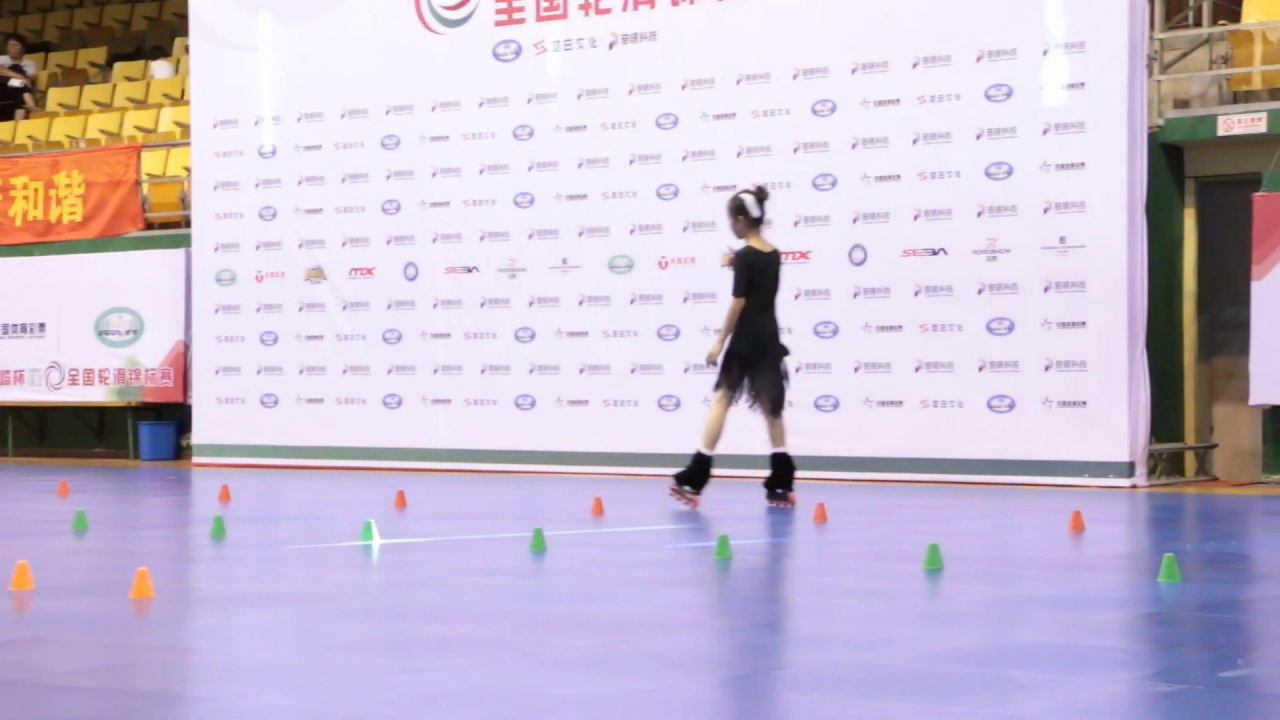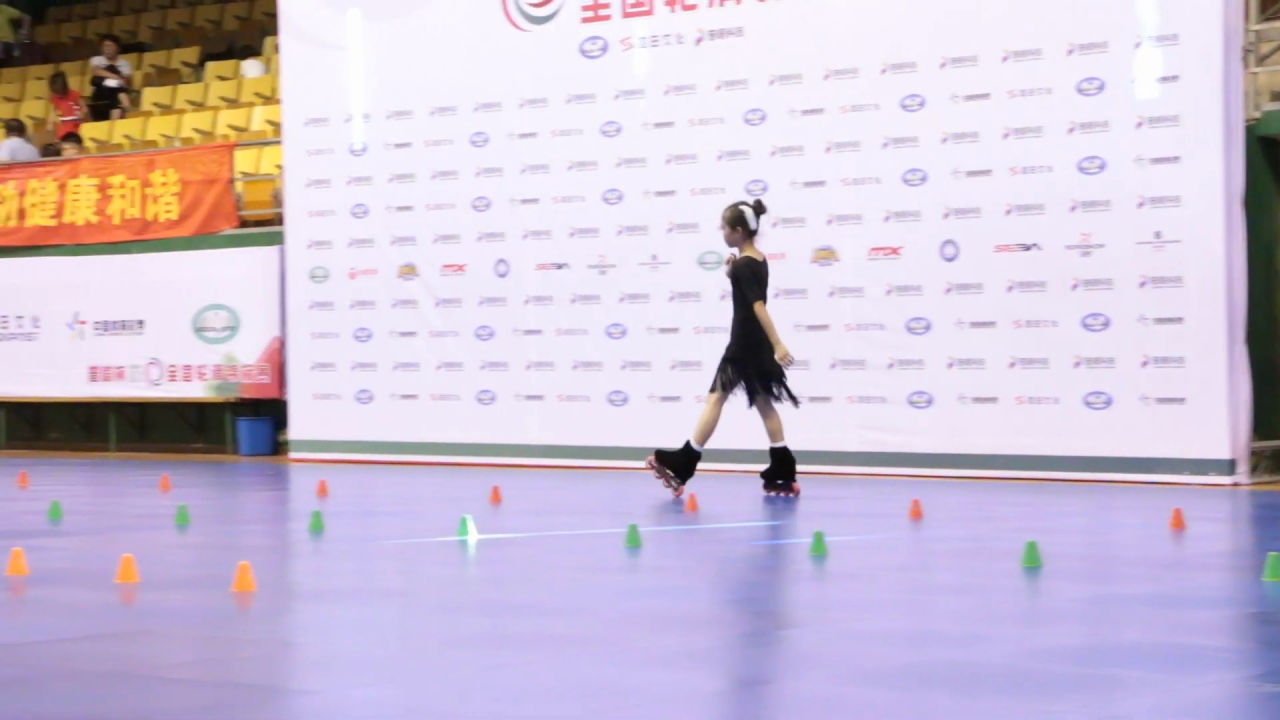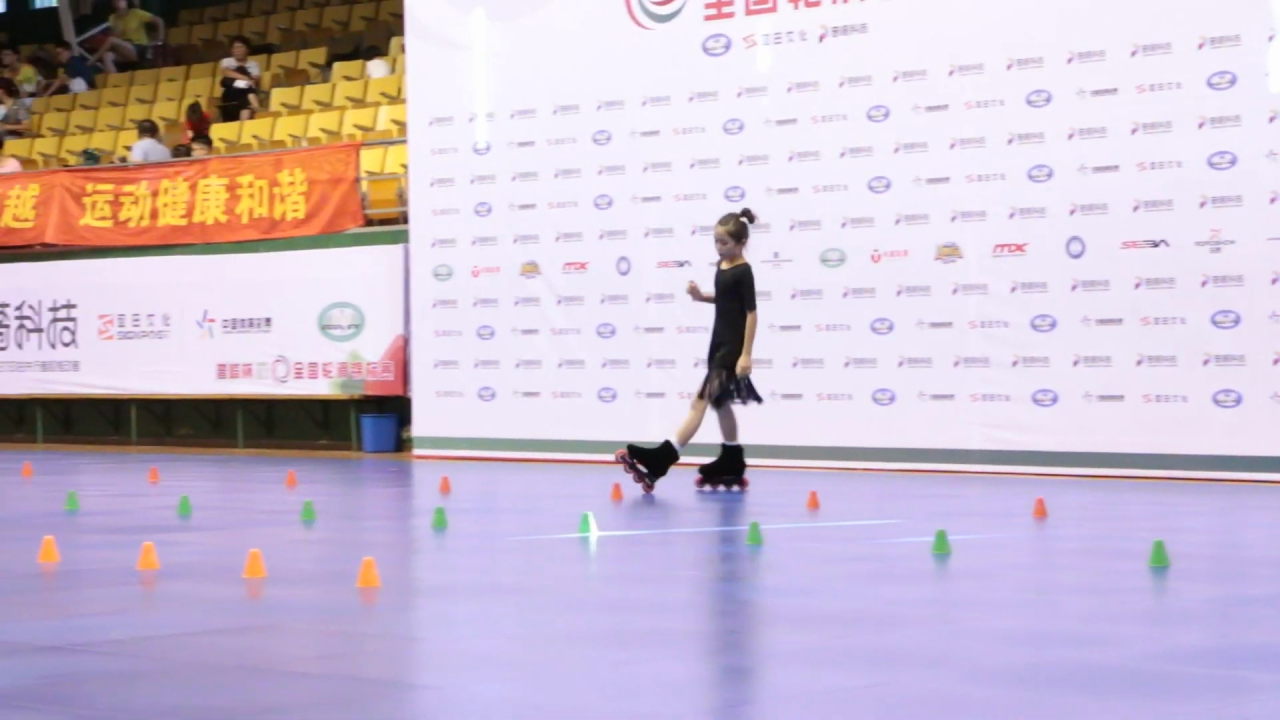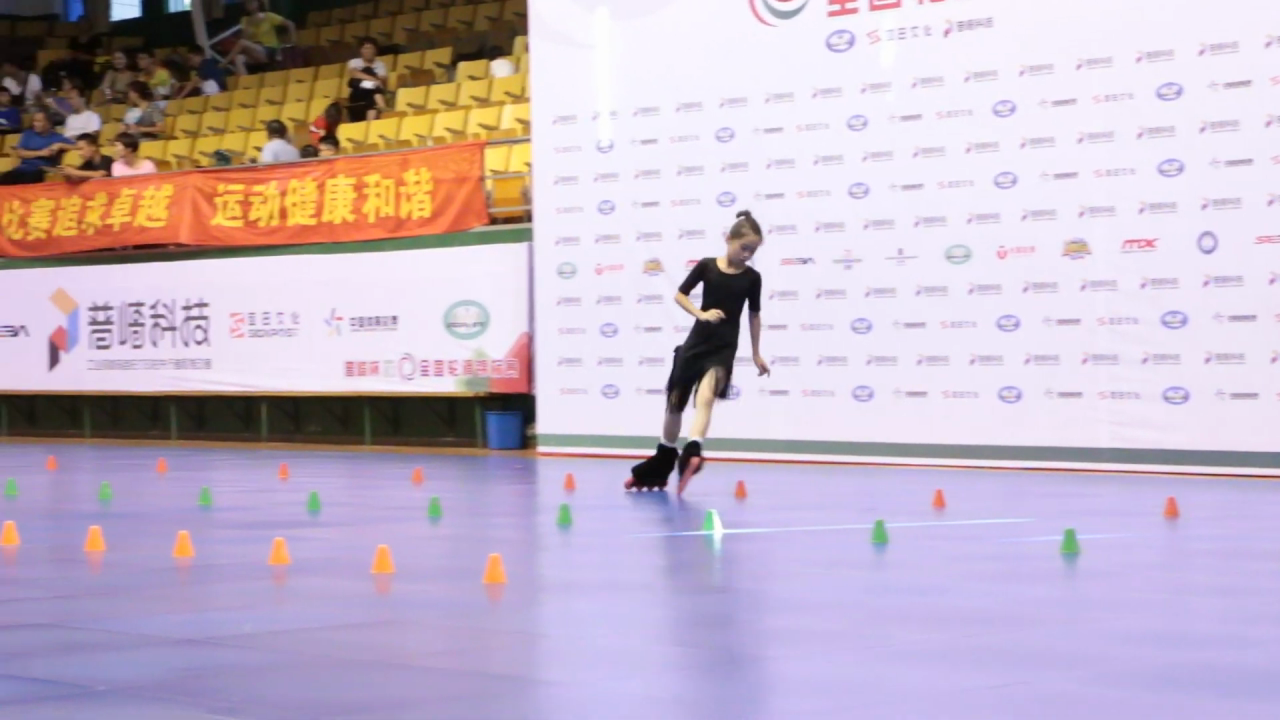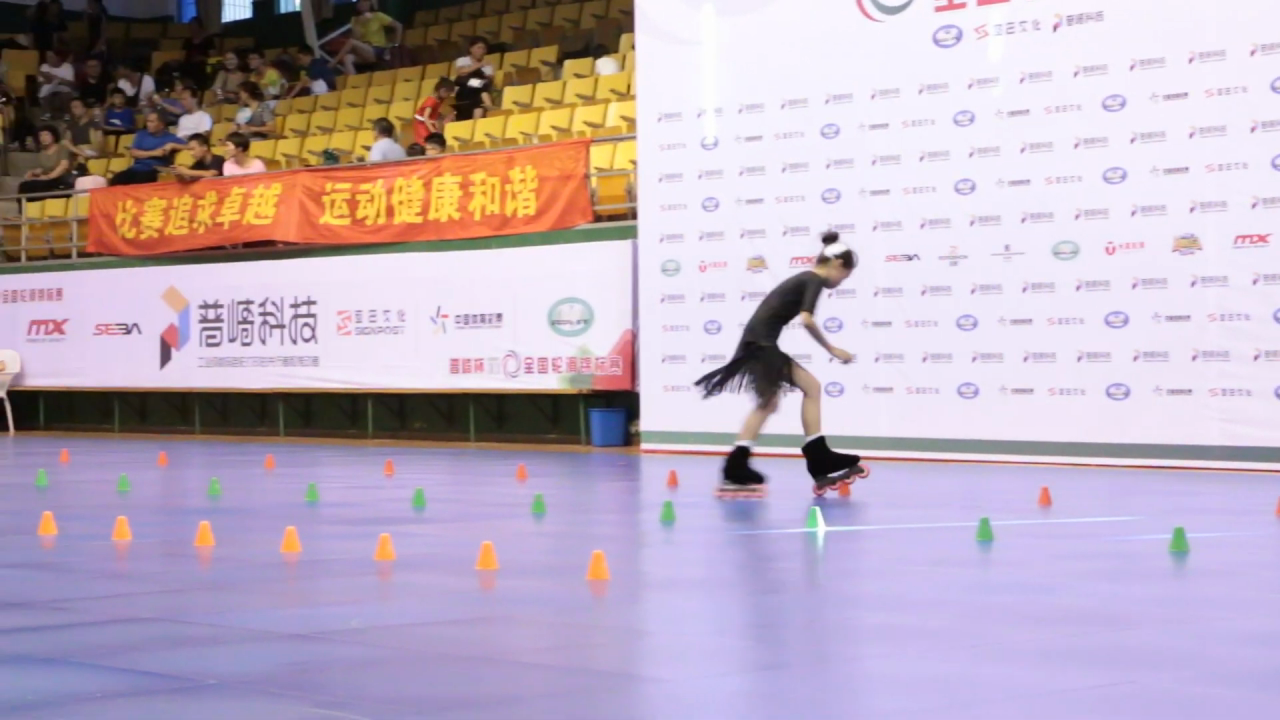
dt=0.4s
person 1, frame 1
left shoulder: (745, 256)
right shoulder: (773, 254)
left elbow: (738, 301)
left wrist: (720, 342)
left hip: (747, 338)
right hip: (769, 337)
left knee: (722, 400)
right knee: (769, 405)
left ankle: (695, 478)
right ankle: (781, 484)
person 1, frame 2
left shoulder: (744, 265)
right shoulder: (758, 261)
left elbow: (759, 306)
left wrist: (778, 345)
left hip: (744, 343)
right hip: (757, 344)
left knee: (715, 399)
right knee: (763, 403)
left ankle: (681, 465)
right ankle: (783, 474)
person 1, frame 3
left shoulder: (743, 272)
right shoulder: (722, 267)
left elbow: (751, 314)
left wrist: (746, 355)
right wrist: (701, 297)
left hip: (732, 347)
right hip: (718, 344)
left knee: (700, 402)
right knee: (719, 402)
left ankle: (657, 461)
right ankle: (730, 466)
person 1, frame 4
left shoulder: (752, 278)
right shoulder: (707, 266)
left elbow: (754, 316)
right elbow: (679, 295)
left wrist: (756, 353)
right wrist: (701, 314)
left hip: (724, 348)
right hip: (697, 342)
left knee: (705, 396)
right knee: (675, 401)
left ankle: (691, 455)
right ankle: (658, 467)
person 1, frame 5
left shoulder: (804, 280)
right shoulder: (815, 281)
right elbow: (806, 319)
right wrist: (831, 348)
left hip: (763, 339)
right hip: (759, 337)
left knee: (811, 386)
right knee: (768, 400)
left ankle: (821, 461)
right ankle: (735, 470)
